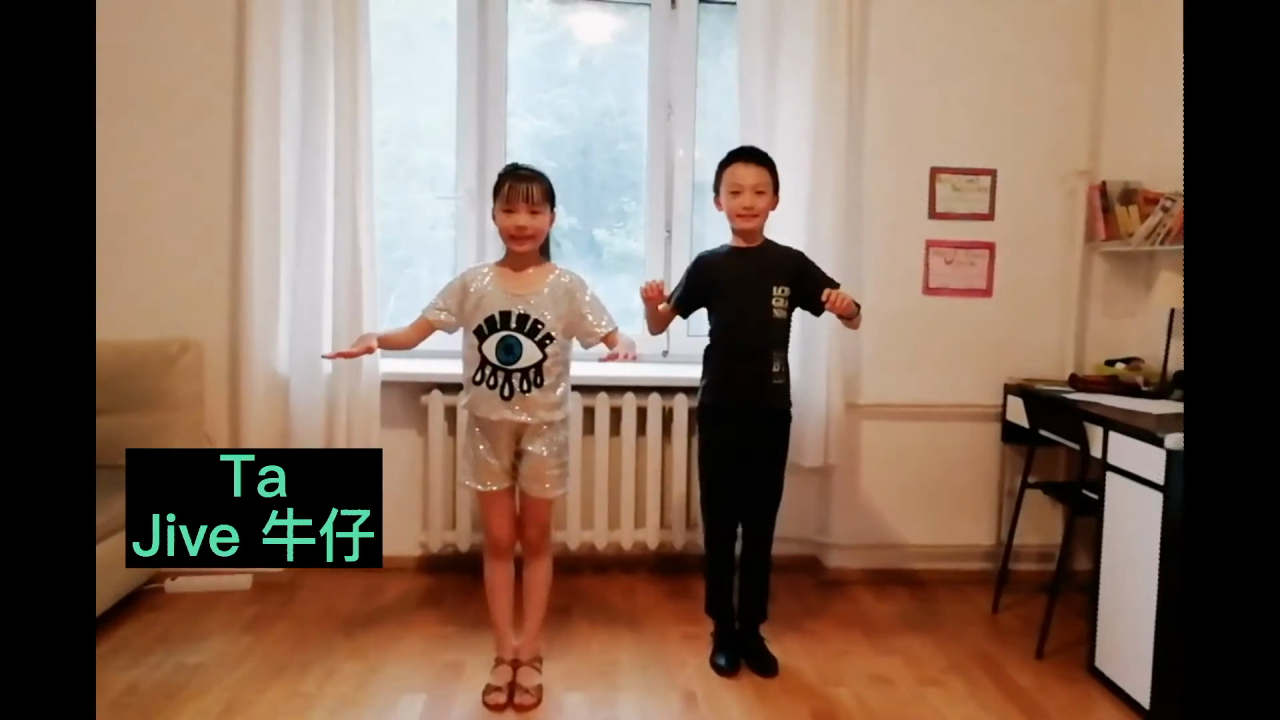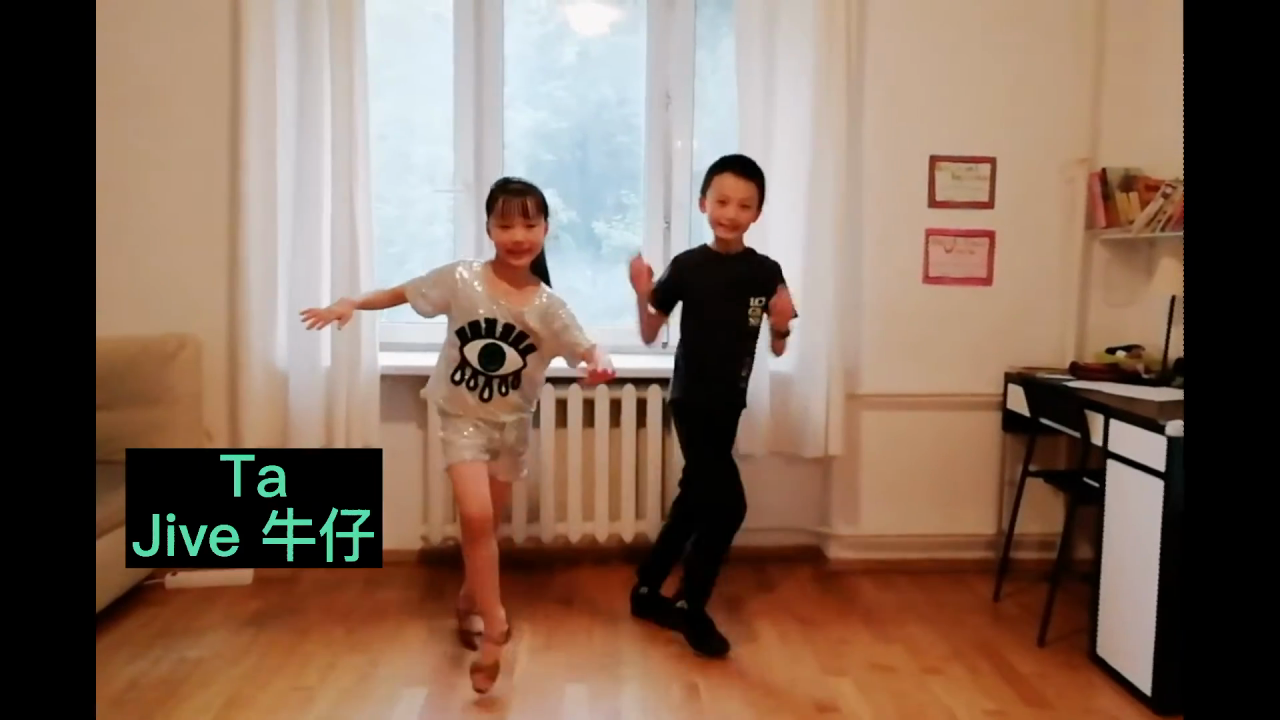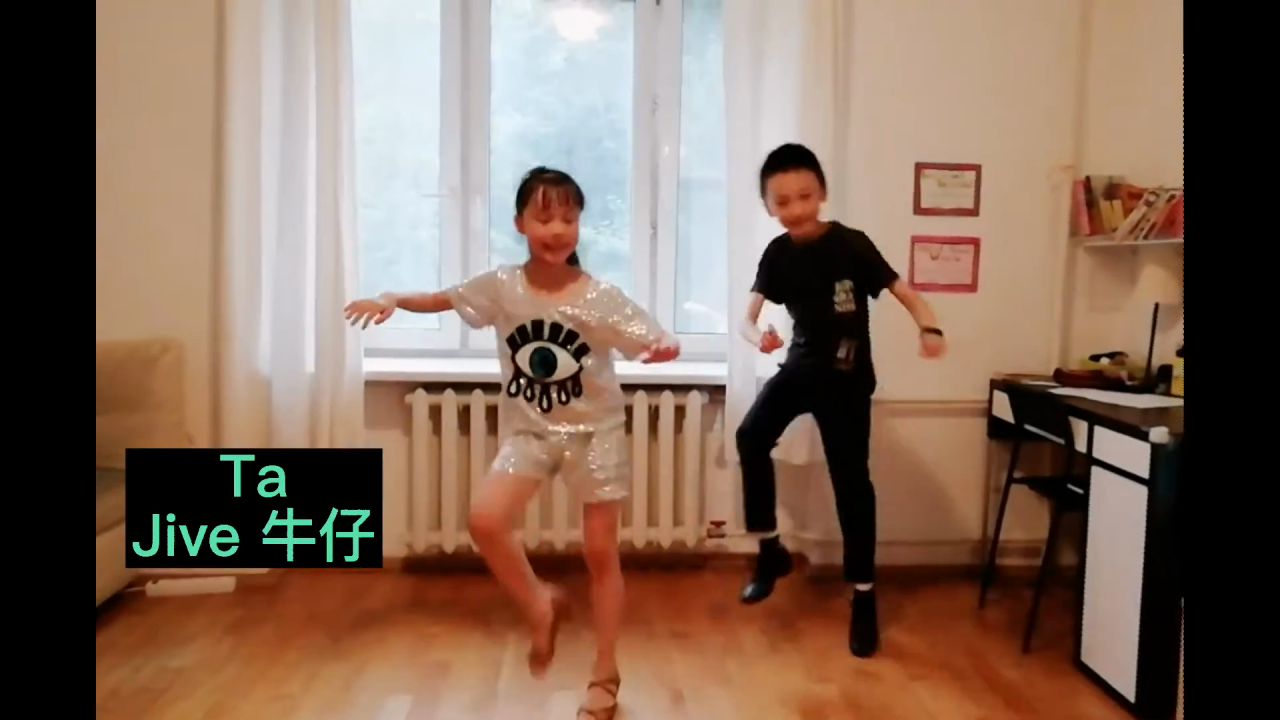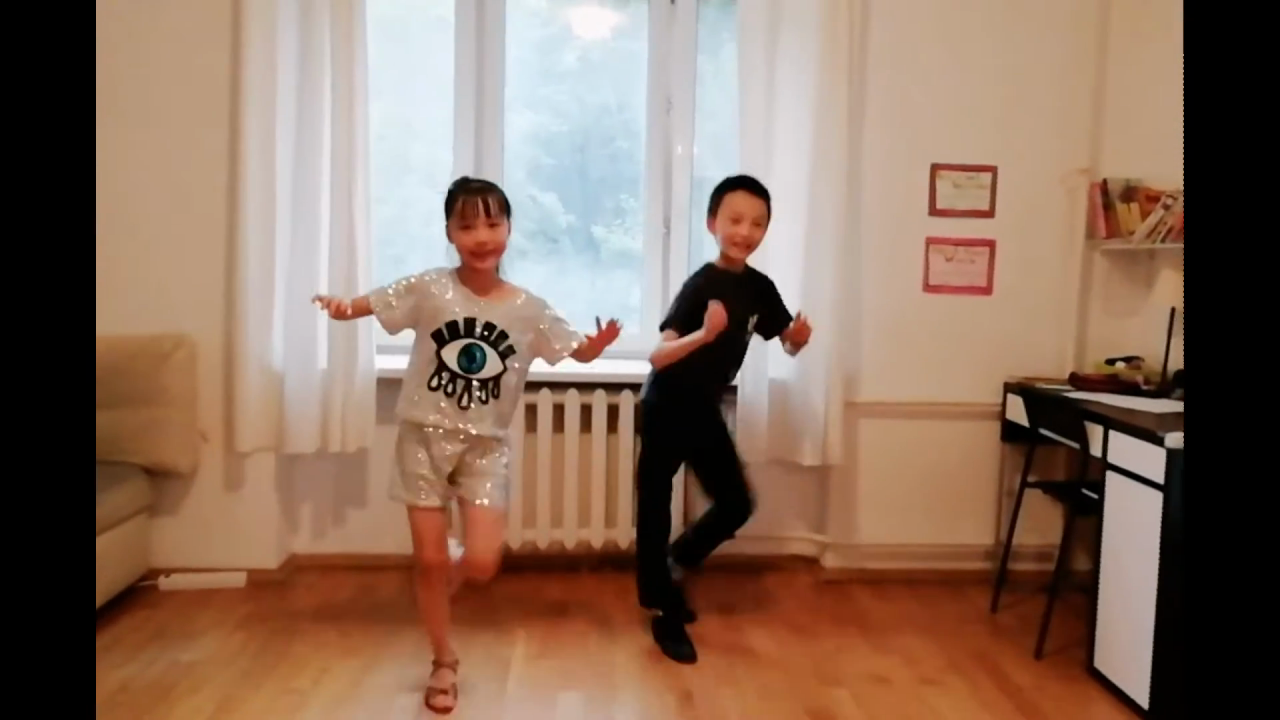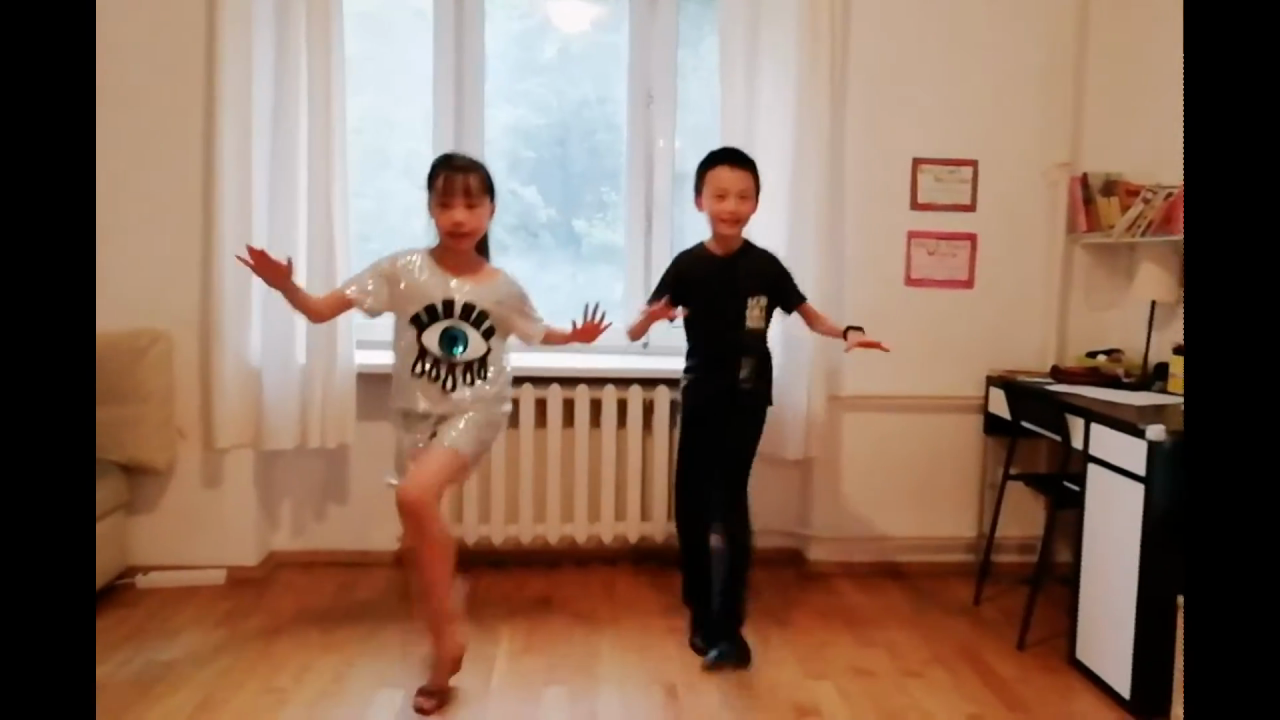
dt=1s
person 1, frame 1
left shoulder: (567, 287)
right shoulder: (472, 283)
left elbow: (613, 336)
right elbow: (416, 332)
left wrist: (622, 347)
right wrist: (376, 340)
left hip: (543, 427)
right hip: (488, 427)
left knee: (535, 541)
right knee: (498, 542)
left ankle: (530, 654)
right ankle: (504, 654)
person 1, frame 2
left shoulder: (550, 308)
right shoulder: (458, 278)
left elbow: (587, 357)
right elbow: (399, 293)
left wrist: (599, 369)
right wrist: (349, 304)
left hip: (512, 423)
right hip: (461, 418)
left knee: (488, 525)
right knee: (476, 517)
left ankle: (469, 604)
right ankle: (493, 619)
person 1, frame 3
left shoulder: (603, 298)
right shoulder: (500, 286)
left elbow: (658, 341)
right elbow: (439, 300)
left wrist: (663, 350)
right wrist: (394, 300)
left hip: (593, 430)
right hip: (530, 430)
left knee: (601, 553)
right knee: (485, 524)
left ankle: (605, 675)
right ankle: (542, 608)
person 1, frame 4
left shoulder: (527, 307)
right shoulder: (428, 289)
left elbow: (582, 352)
right elbow: (358, 307)
left wrist: (599, 344)
right wrist: (340, 307)
left hip: (485, 440)
right hip: (425, 434)
left knee: (481, 563)
right knee: (431, 560)
left ankle: (451, 588)
right ankle: (444, 662)
person 1, frame 5
left shoulder: (503, 287)
right shoulder: (400, 269)
left elbow: (538, 331)
right elbow: (320, 310)
left wrist: (575, 337)
right wrist: (286, 288)
left hip: (478, 411)
right hip: (417, 413)
left knee: (415, 495)
right knee: (422, 538)
left ankle: (447, 604)
right ankle: (446, 657)
person 2, frame 1
left shoulder: (790, 263)
right shoulder: (708, 265)
left elbow: (846, 312)
right elbow: (659, 326)
left wrist: (846, 306)
right wrist: (652, 304)
left hip: (770, 411)
right hip: (719, 410)
left knee: (760, 524)
right knee: (720, 523)
left ankle: (751, 630)
right ankle: (723, 632)
person 2, frame 2
left shoulder: (765, 271)
right shoulder: (688, 265)
left elbow: (779, 342)
right elbow: (649, 334)
left wrist: (784, 323)
right wrist: (644, 296)
left hip: (729, 403)
right hip: (692, 401)
left knee: (698, 500)
right knee: (726, 502)
left ankle: (649, 587)
right ankle: (689, 605)
person 2, frame 3
left shoulder: (850, 244)
right shoulder: (774, 255)
left elbow: (904, 292)
right elbow: (749, 320)
left wrist: (931, 328)
right wrist: (760, 335)
left hip: (849, 379)
right hip: (800, 366)
left knee: (851, 485)
right knee: (752, 436)
left ankle: (862, 593)
right ankle: (769, 551)
person 2, frame 4
left shoulder: (760, 287)
right shoulder: (701, 286)
left elbow: (790, 341)
right elbow: (659, 358)
left wrist: (800, 335)
right wrist: (704, 334)
left hip: (705, 412)
right hip: (667, 412)
left knee: (737, 502)
right knee: (655, 511)
left ankle: (671, 571)
right ankle: (662, 615)
person 2, frame 5
left shoulder: (766, 266)
right shoulder: (686, 268)
left elbow: (809, 315)
right elbow: (634, 333)
left wrist: (848, 333)
right wrist: (650, 317)
left hip: (746, 398)
right hip: (698, 397)
left knee: (727, 500)
right knee: (692, 508)
left ankle: (727, 625)
right ankle: (702, 616)
